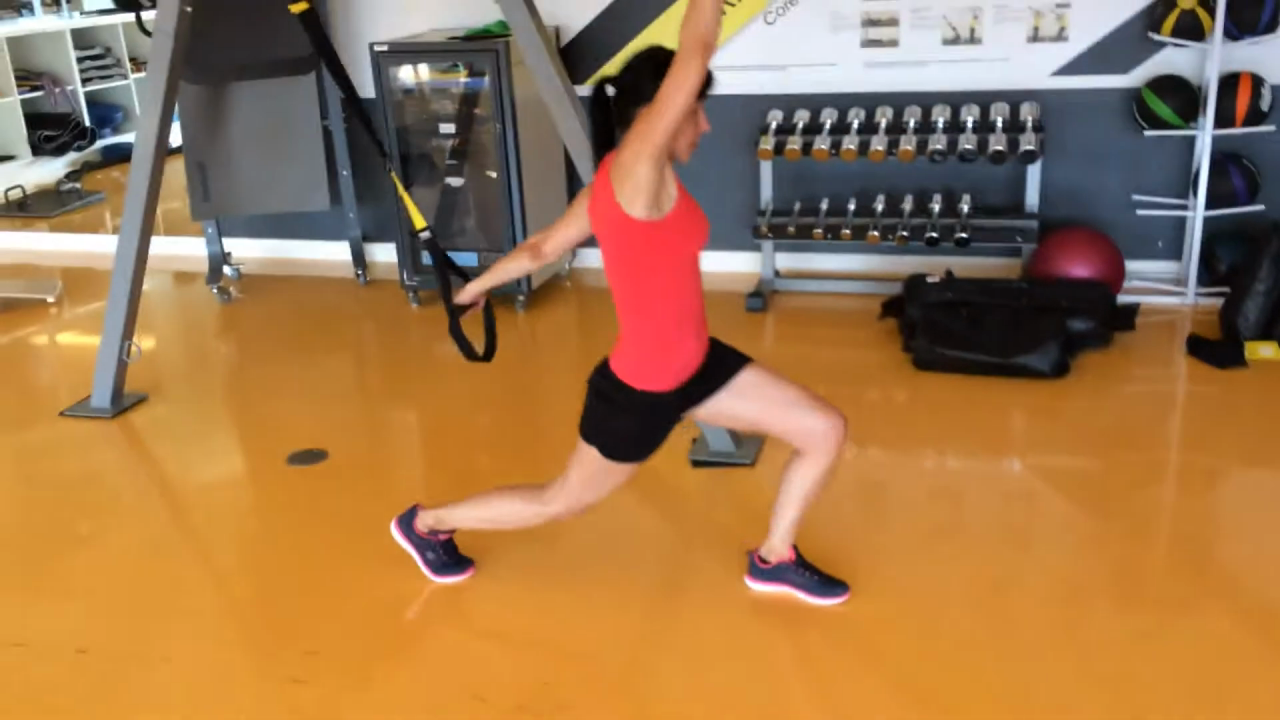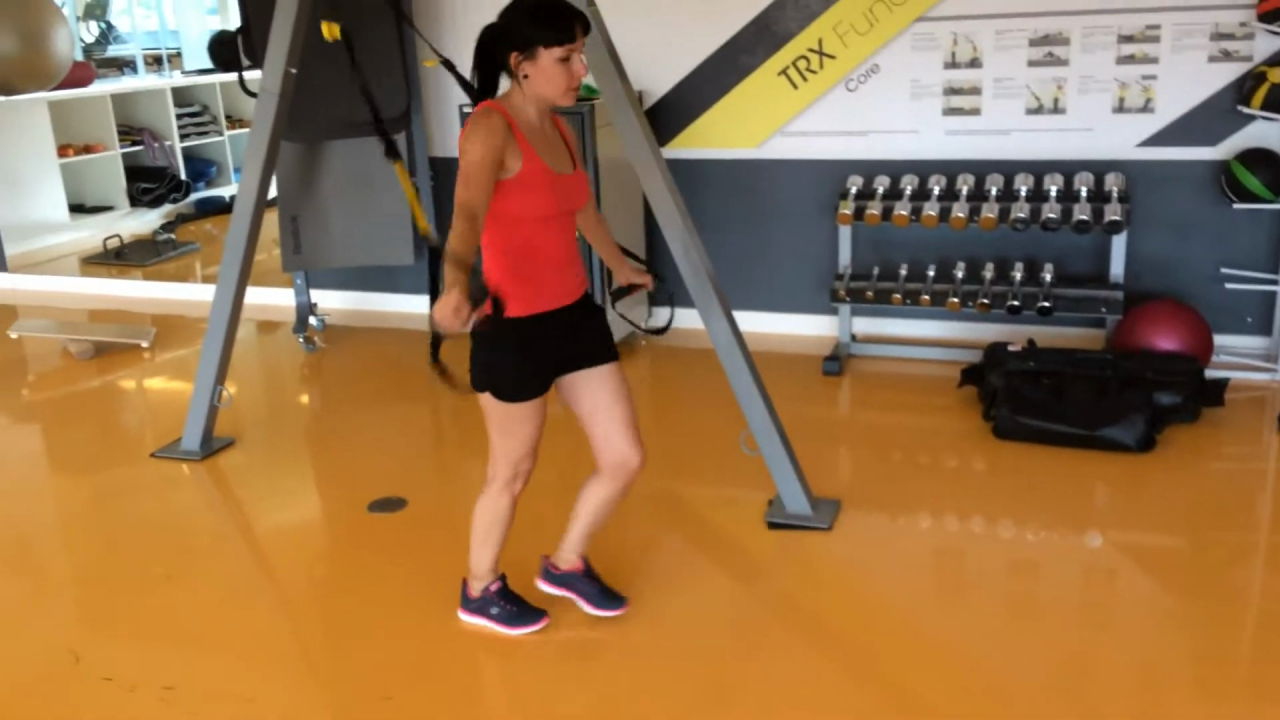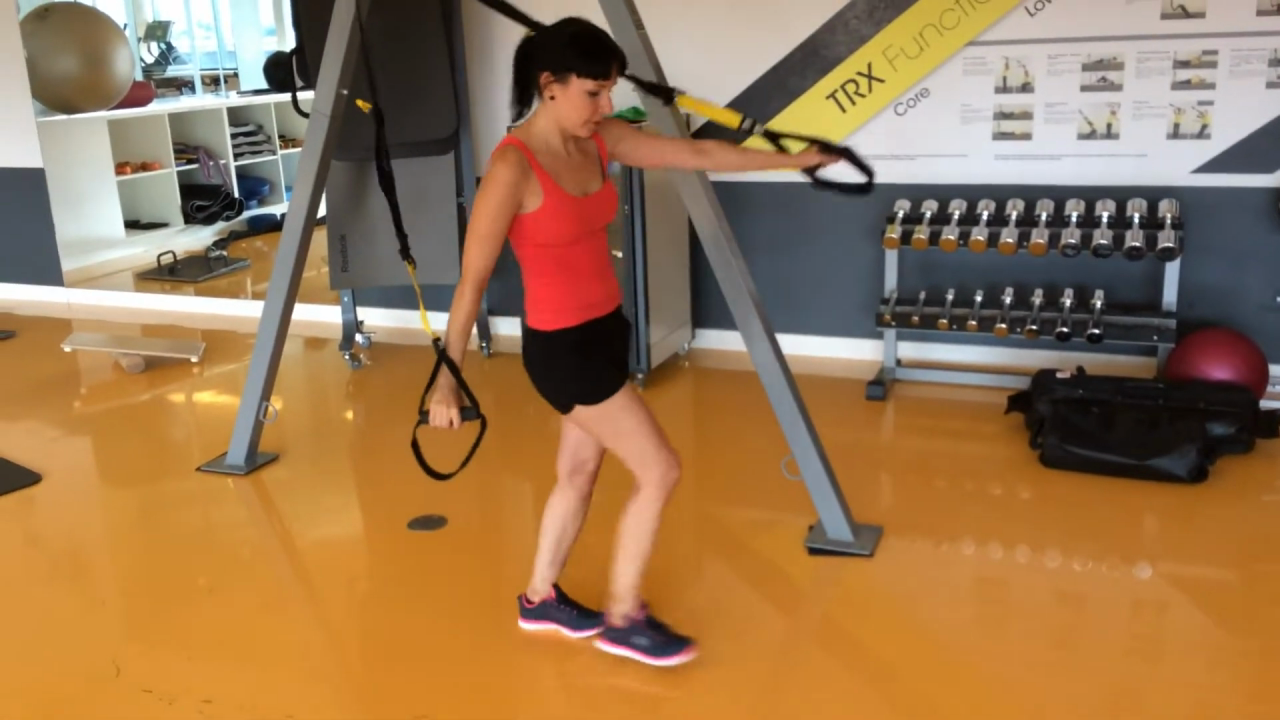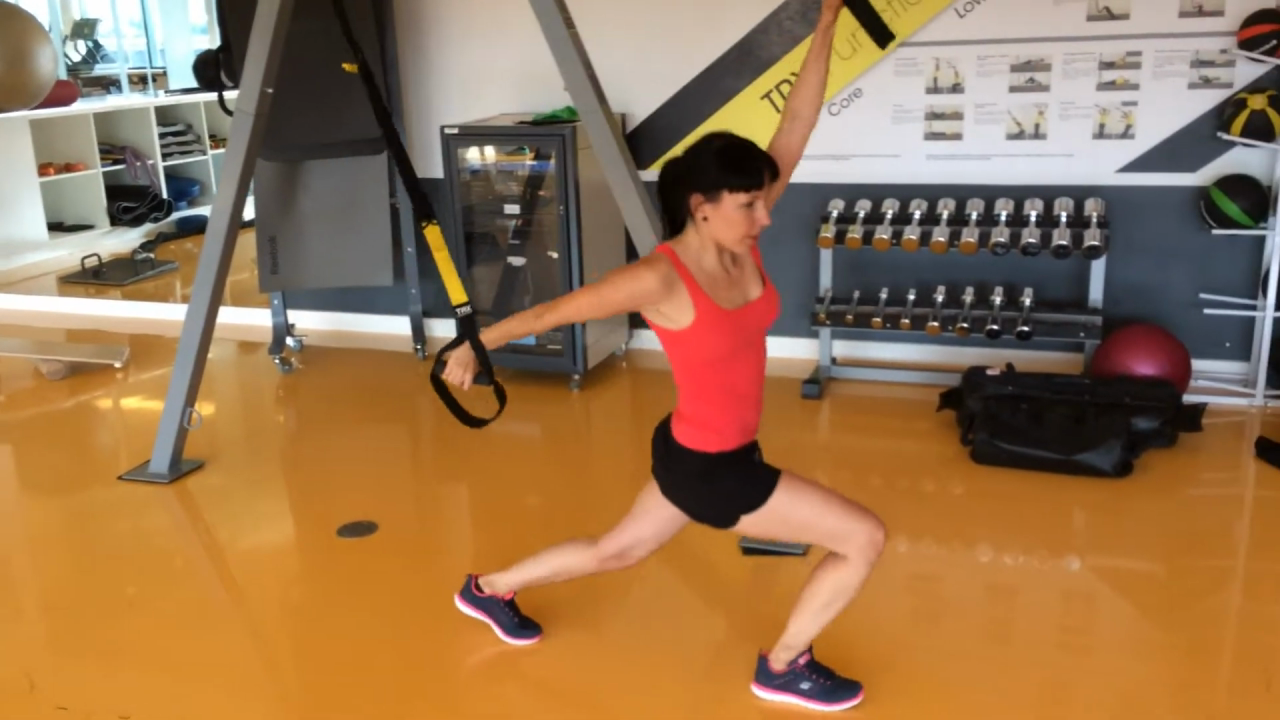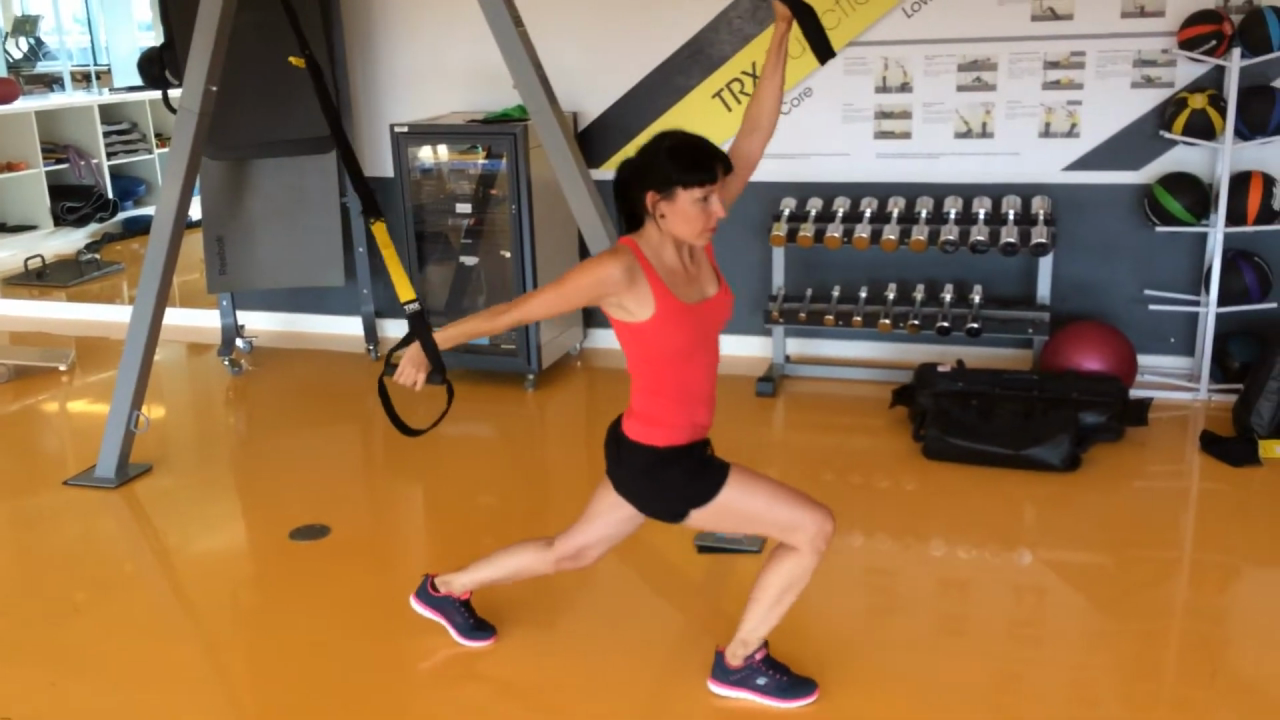
dt=0.7s
person 1, frame 1
left shoulder: (613, 186)
right shoulder: (633, 168)
left elbow: (540, 248)
right elbow: (694, 53)
left wrist: (477, 284)
left hip: (692, 363)
right hip: (641, 390)
left knee: (824, 429)
right knee: (562, 500)
left ankle: (774, 557)
right ankle: (427, 524)
person 1, frame 2
left shoulder: (556, 126)
right shoulder: (490, 129)
right elbow: (467, 213)
left wrist: (621, 264)
right wrist: (456, 278)
left hip: (576, 317)
right hip: (514, 331)
left knee: (624, 459)
right knee: (511, 475)
left ankle: (567, 565)
right ankle: (480, 592)
person 1, frame 3
left shoulder: (598, 139)
right shoulder: (512, 166)
left elbow: (691, 155)
right elbow: (472, 279)
left wrist: (786, 161)
right wrist: (447, 378)
left hip: (605, 330)
right hip: (562, 347)
left knee: (578, 473)
right knee: (660, 473)
left ankle: (539, 597)
right ankle: (625, 617)
person 1, frame 4
left shoulder: (738, 241)
right shoulder: (660, 279)
left elbow: (796, 129)
right elbow: (552, 311)
right wrist: (473, 347)
left hip: (719, 456)
right hip: (705, 468)
left knee: (616, 549)
right knee: (864, 539)
left ankle: (487, 591)
right ankle: (783, 666)
person 1, frame 5
left shoulder: (692, 237)
right shoulder: (619, 270)
left elbow: (755, 136)
right elbow: (512, 310)
right wrist: (429, 344)
left hip: (676, 450)
right hip: (658, 462)
left knee: (570, 550)
right knee: (812, 527)
left ankle: (444, 590)
right ankle: (740, 661)
